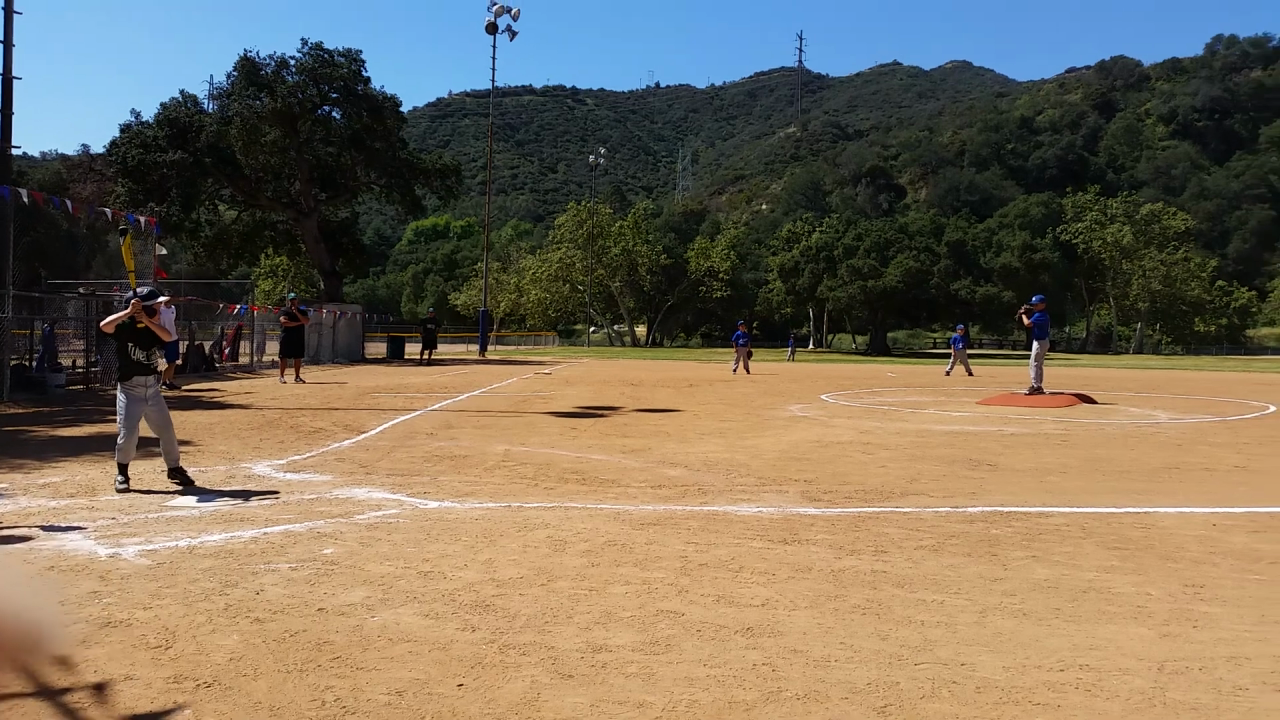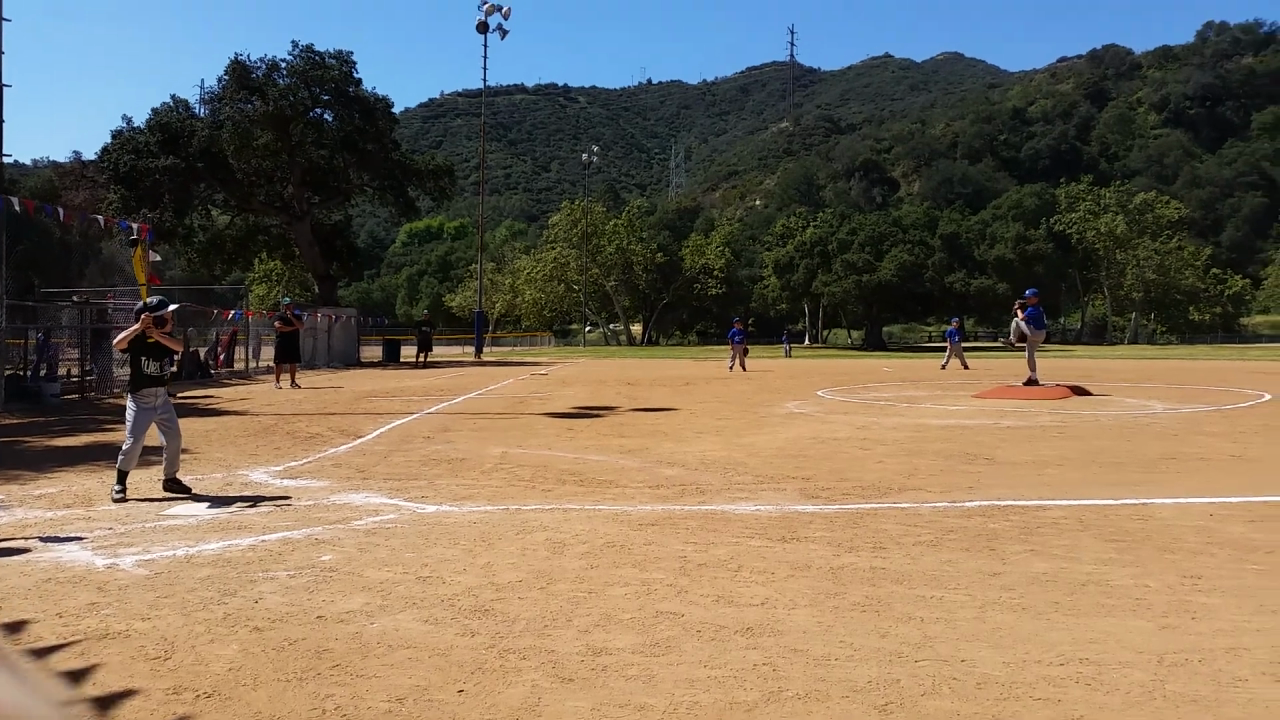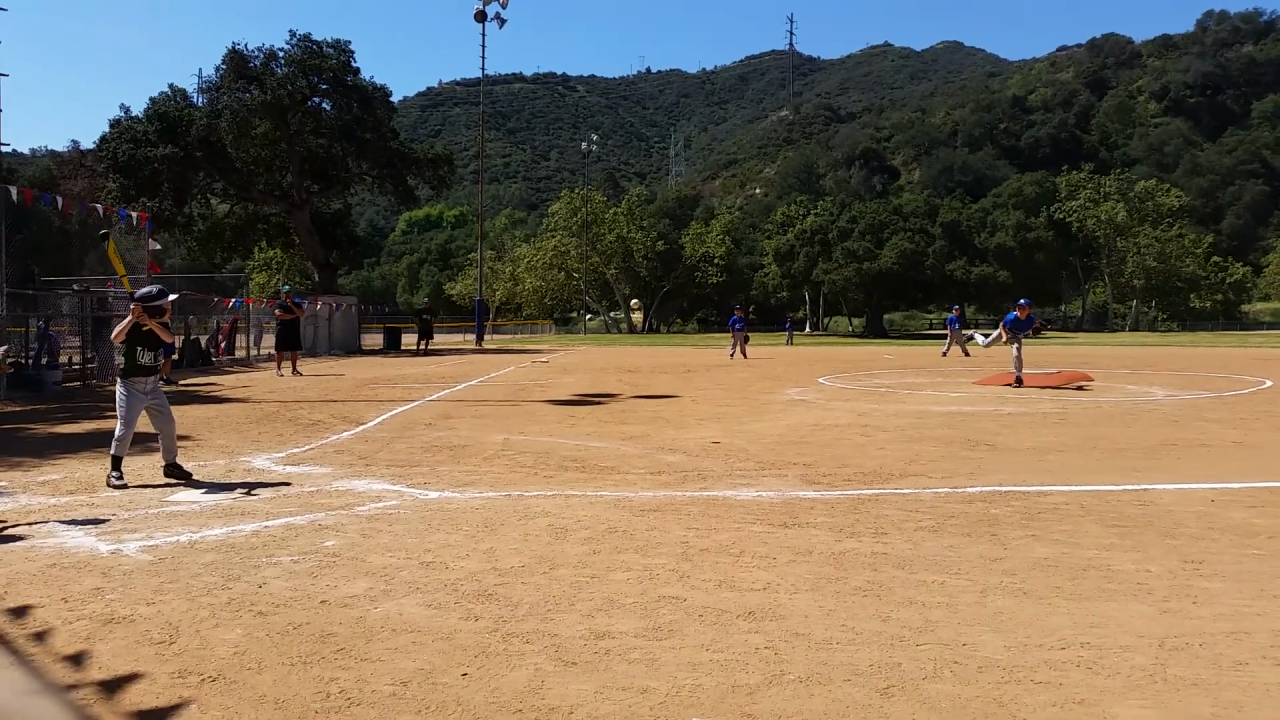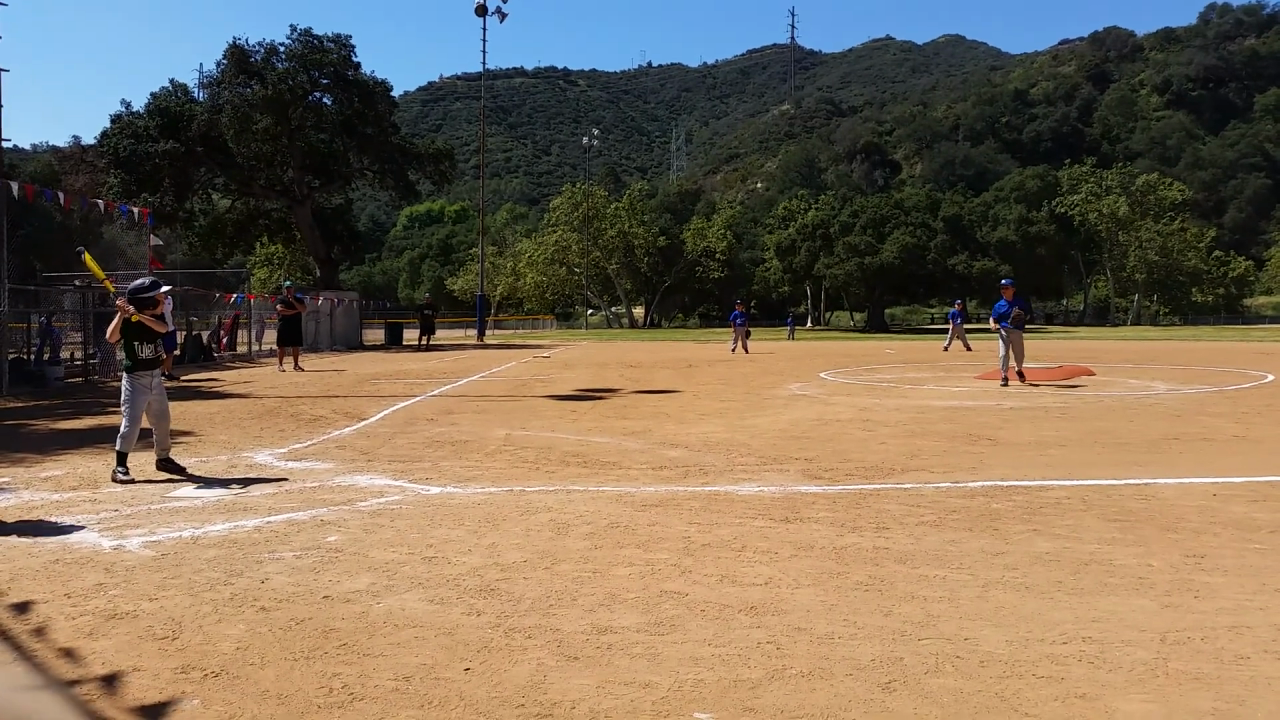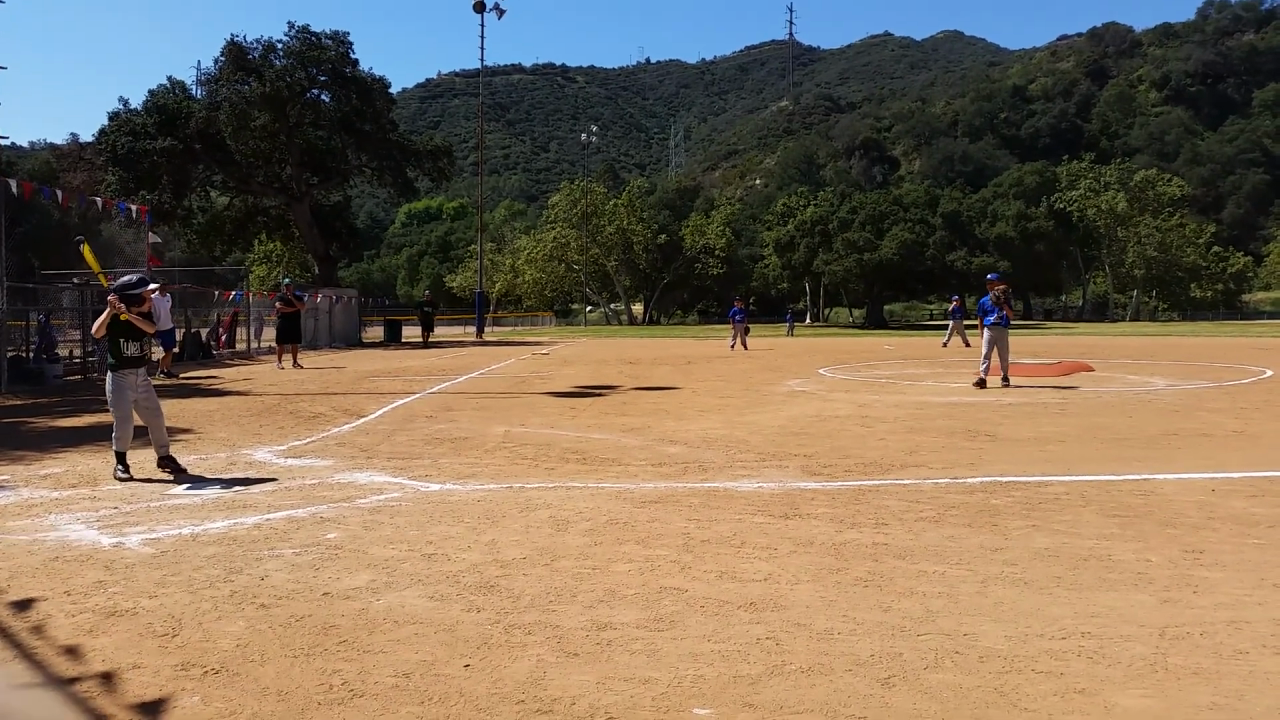
dt=1s
person 1, frame 1
left shoulder: (152, 329)
right shoulder: (125, 328)
left elbow: (168, 337)
right elbow: (104, 326)
left wrist: (147, 321)
right wrist: (128, 312)
left hip: (152, 388)
right hip: (130, 389)
left knee: (166, 429)
right knee: (128, 433)
left ankle: (174, 468)
right ankle: (122, 475)
person 1, frame 2
left shoulder: (166, 338)
right shoulder: (137, 339)
left elbow: (179, 346)
right elbow: (117, 343)
left wrist: (157, 335)
right wrist: (139, 325)
left hip: (162, 397)
right hip: (139, 398)
left knee: (174, 438)
right knee: (134, 441)
left ankle: (170, 479)
right ankle: (119, 484)
person 1, frame 3
left shoulder: (160, 327)
right shoulder: (134, 328)
left elbow: (170, 338)
right elbow: (115, 338)
left wrist: (151, 323)
right wrist: (132, 317)
left hip: (152, 385)
right hip: (130, 385)
left knee: (167, 423)
right knee: (126, 427)
left ankle: (171, 464)
right ankle: (114, 472)
person 1, frame 4
left shoulder: (156, 318)
right shoulder: (127, 322)
left elbow: (163, 328)
right elbow: (111, 338)
left wrist: (140, 316)
right wrist: (121, 314)
left hip: (156, 377)
right hip: (135, 379)
left knee: (162, 420)
right knee: (131, 421)
left ankle: (163, 458)
right ankle: (120, 467)
person 1, frame 5
left shoulder: (144, 316)
right shoulder: (114, 319)
left elbow: (151, 329)
right elbow: (96, 333)
left wrist: (129, 315)
right wrist: (109, 310)
left hip: (141, 375)
right hip: (119, 377)
left knee: (155, 417)
right knee: (123, 421)
left ankle: (164, 457)
right ankle: (120, 464)
